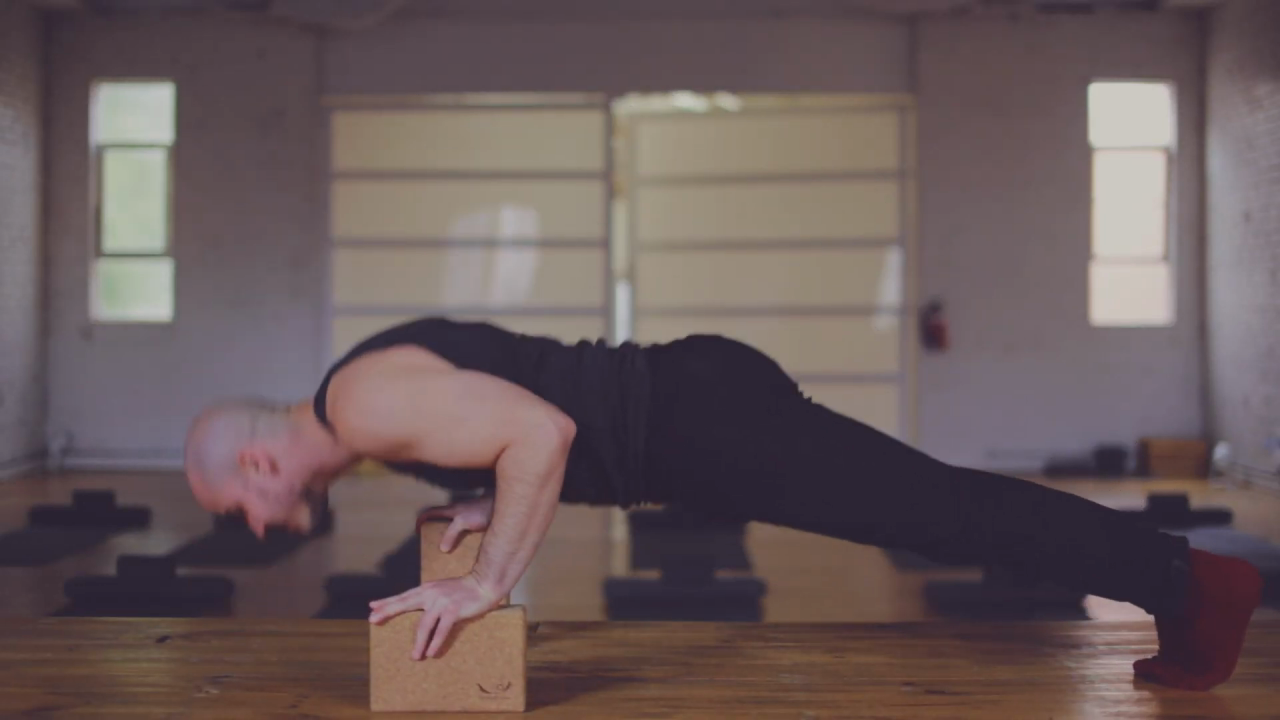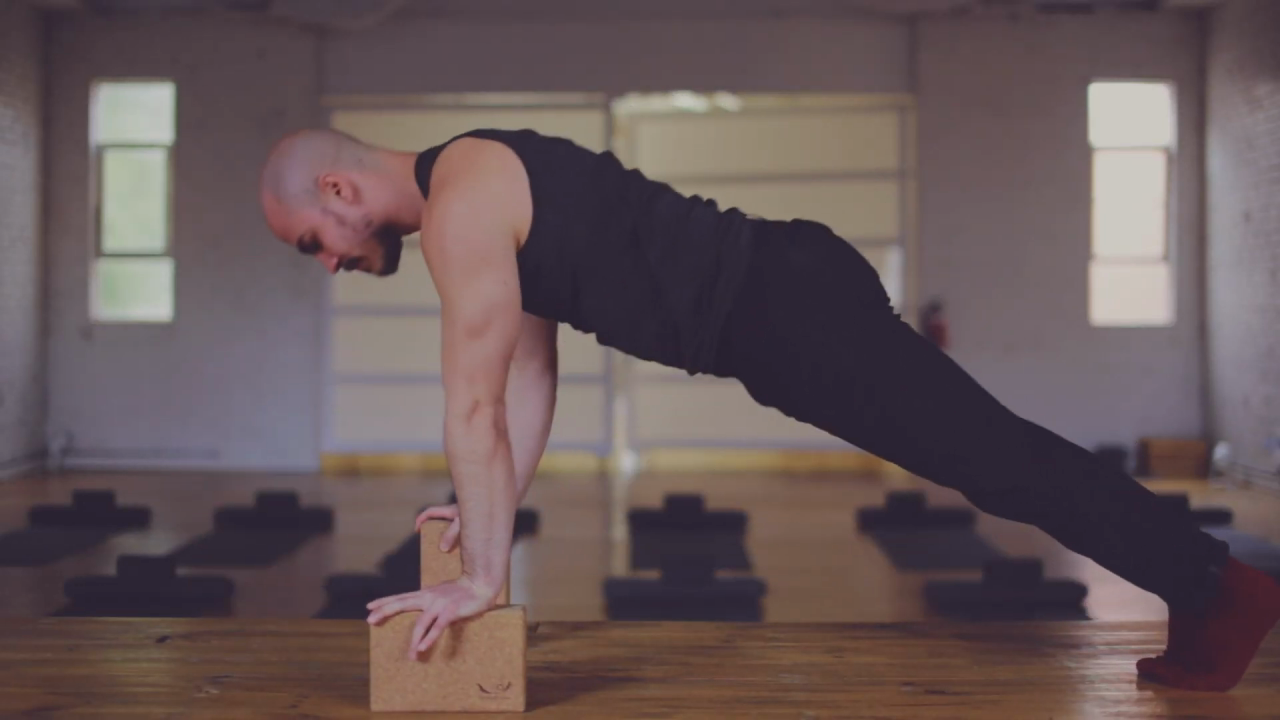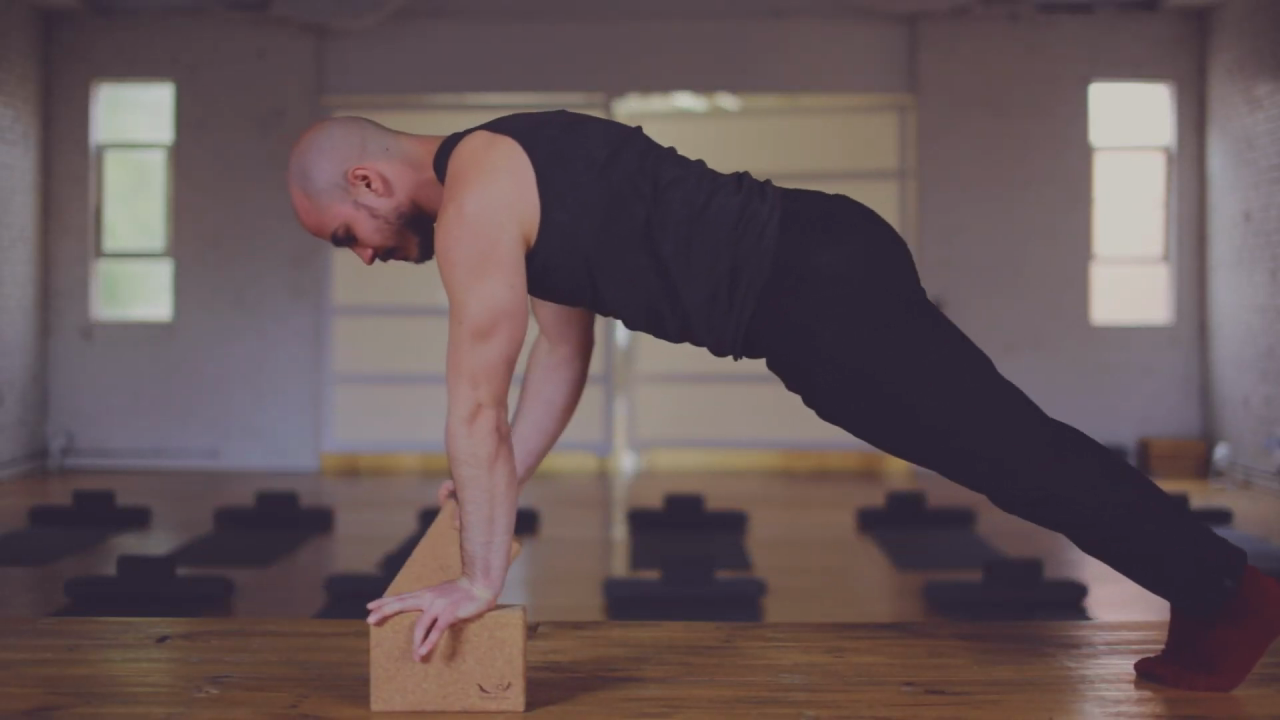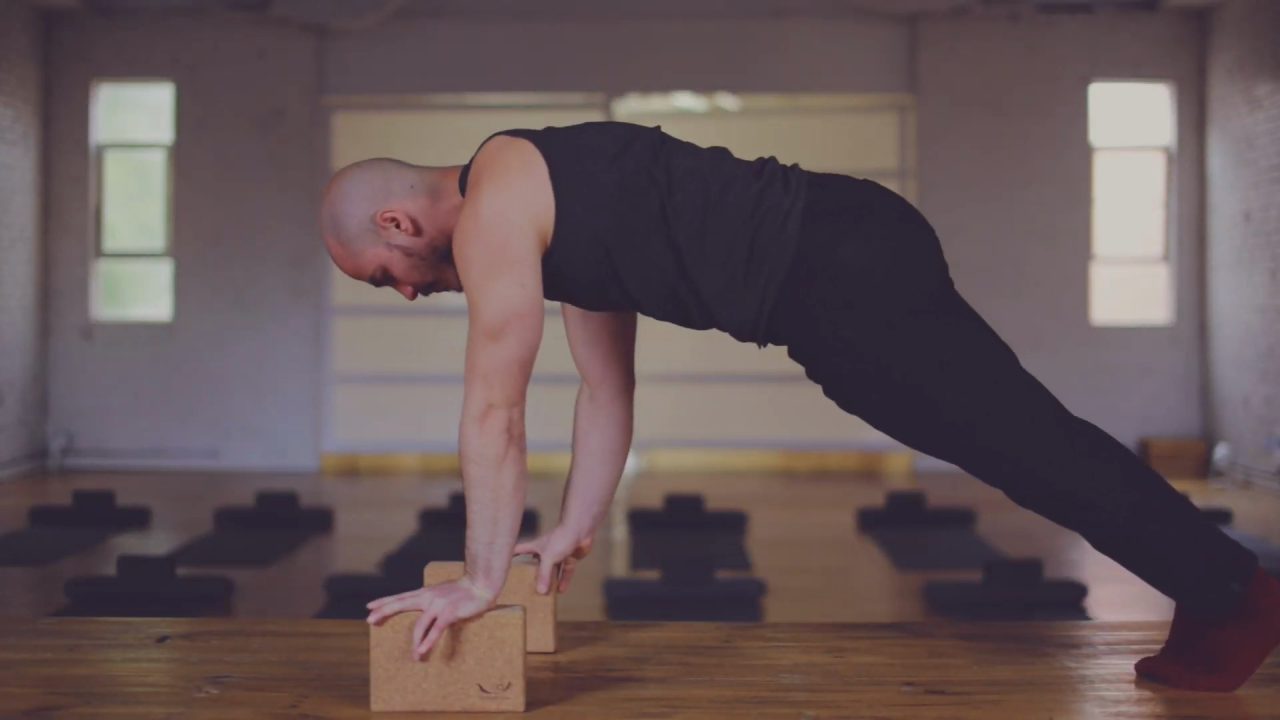
dt=0.5s
person 1, frame 1
left shoulder: (364, 408)
right shoulder: (370, 386)
left elbow: (544, 427)
left wrist: (488, 578)
right wrist: (496, 499)
left hip: (700, 423)
right hip: (690, 401)
left knee: (950, 516)
right knee: (944, 507)
left ankle: (1189, 585)
right ankle: (1180, 584)
person 1, frame 2
left shoulder: (459, 206)
right shoulder: (477, 188)
left elbow: (471, 404)
right elbow: (527, 367)
left wrist: (481, 576)
right wrist: (496, 509)
left hip: (785, 308)
right hip: (781, 293)
left knee: (994, 460)
right knee: (989, 455)
person 1, frame 3
left shoulder: (473, 201)
right shoulder: (506, 171)
left elbow: (475, 403)
right elbow: (564, 347)
left wrist: (481, 577)
right wrist: (496, 488)
left hip: (814, 293)
right hip: (818, 259)
left knee: (1015, 458)
right knee: (1015, 449)
person 1, frame 4
left shoulder: (492, 209)
right shoulder: (547, 205)
left elbow: (492, 408)
right elbow: (607, 384)
left wrist: (481, 577)
right wrist: (574, 531)
left hip: (844, 275)
right hip: (847, 250)
left knee: (1032, 451)
right knee: (1029, 443)
